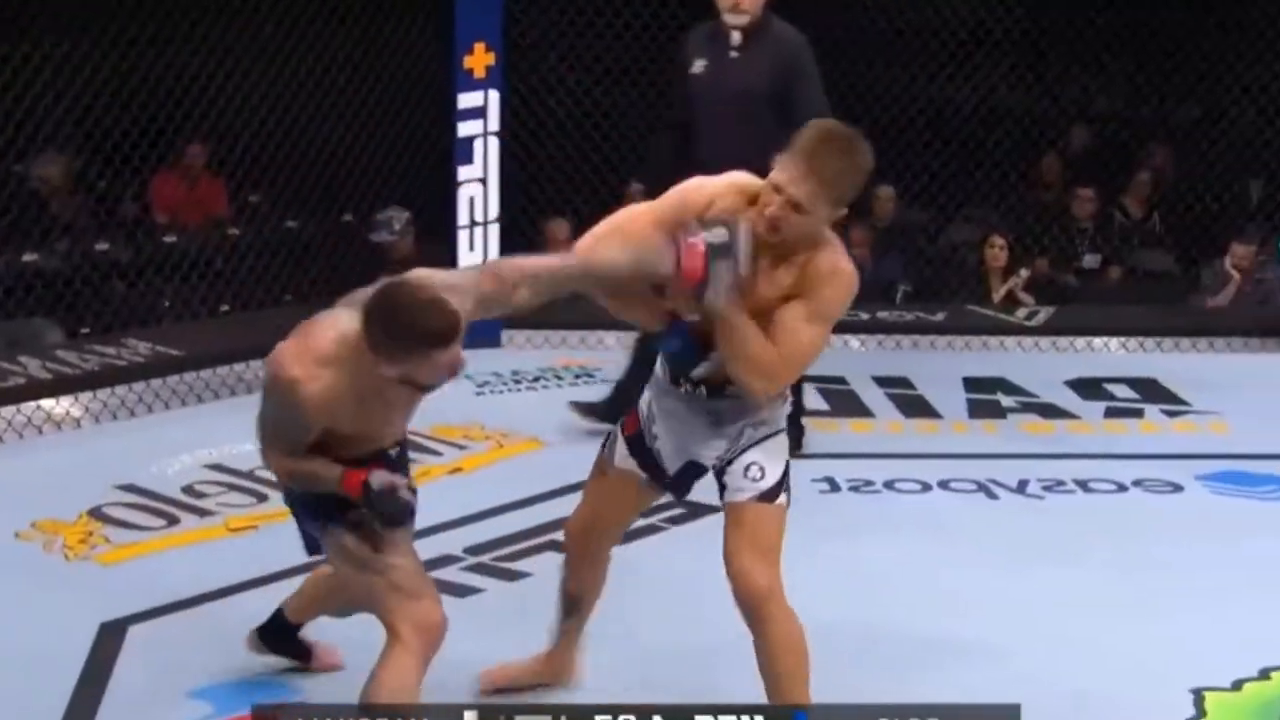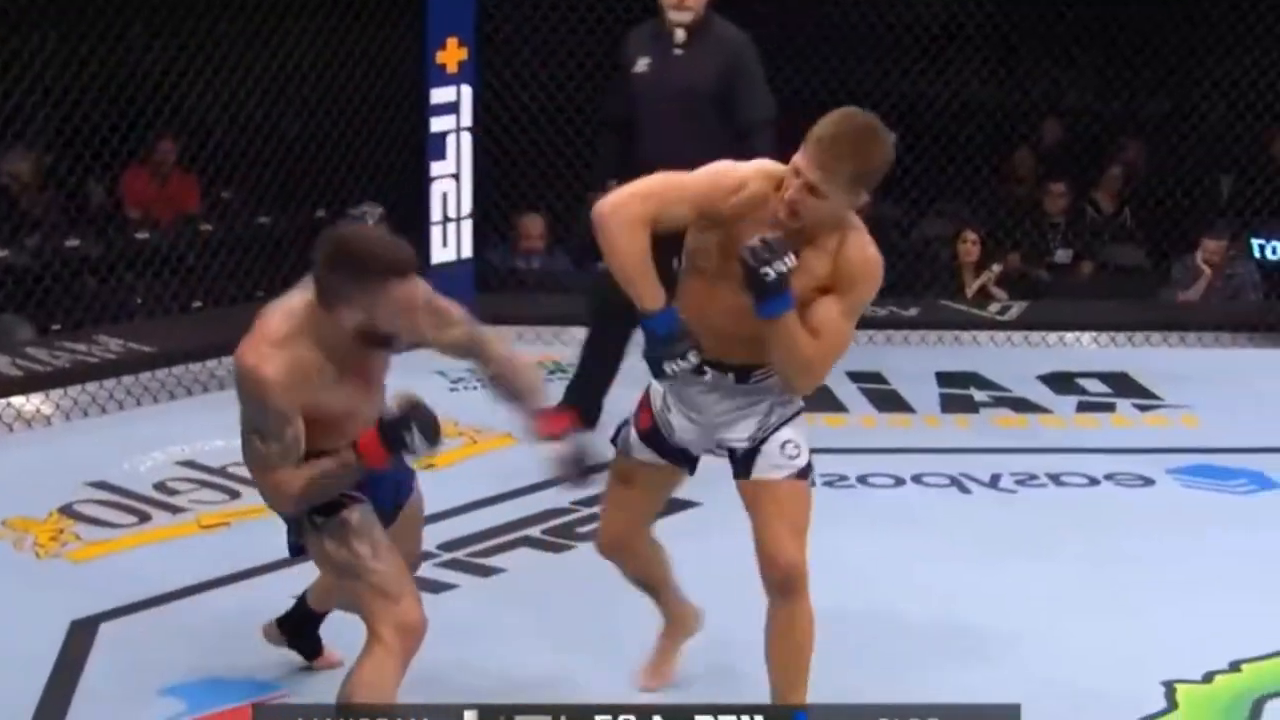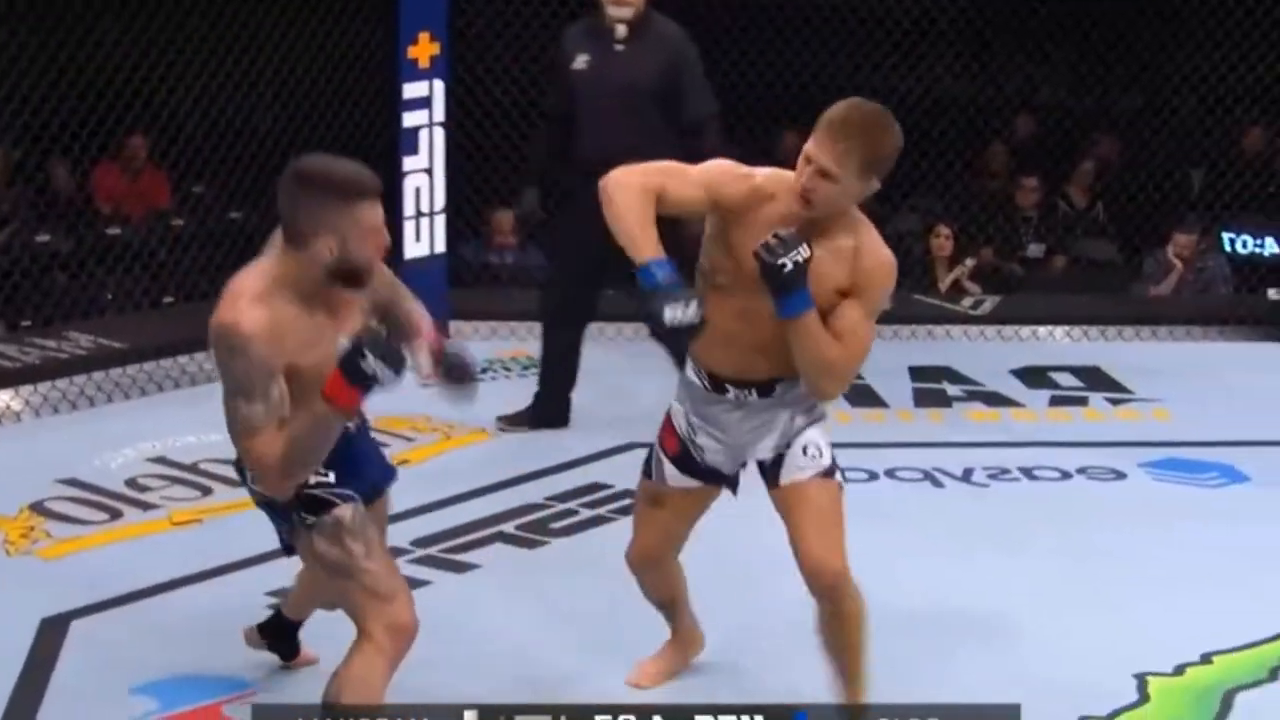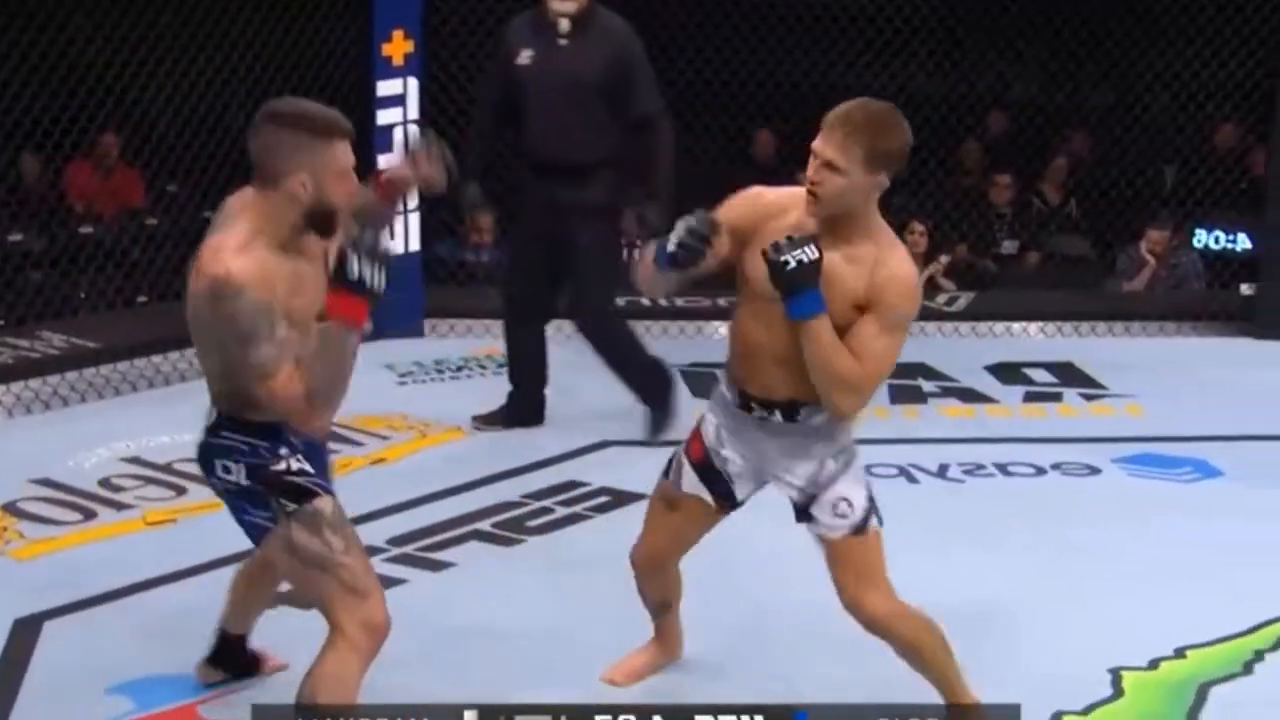
dt=0.1s
person 1, frame 1
left shoulder: (832, 275)
right shoulder: (710, 197)
left elbow: (765, 381)
left wrist: (719, 289)
right wrist: (675, 331)
left hip: (749, 421)
right hip: (673, 398)
left knee: (758, 589)
right knee: (585, 537)
right ankle: (560, 657)
person 1, frame 2
left shoulder: (858, 262)
right shoulder: (734, 186)
left elbow: (803, 375)
right elbow: (614, 213)
left wrist: (776, 299)
right wrist: (658, 318)
left hip: (766, 399)
right hip: (683, 382)
left knee: (785, 569)
right knee: (616, 538)
right ankle: (677, 617)
person 1, frame 3
left shoulder: (871, 260)
right shoulder: (739, 188)
left elbow: (834, 378)
right elbow: (622, 183)
left wrist: (797, 296)
right wrist: (659, 279)
left hip: (787, 413)
right hip: (704, 401)
left knee: (826, 572)
right knee: (647, 556)
left ankle: (856, 704)
right ankle: (685, 636)
person 1, frame 4
left shoulder: (893, 275)
right shoulder: (761, 208)
left elbow: (846, 400)
right elbow: (651, 281)
left wrist: (804, 300)
right wrist: (675, 256)
left hip: (818, 438)
right hip: (734, 420)
left knee: (874, 607)
right knee: (649, 556)
left ankle: (963, 703)
right ankle: (667, 640)
person 2, frame 1
left shoulder: (435, 297)
right shoulder: (300, 375)
left elbow: (553, 271)
right elbow: (278, 457)
left wrist: (675, 264)
right wrist: (358, 483)
left hip: (383, 456)
right hip: (331, 482)
left knee: (383, 570)
right knee: (420, 622)
left ankle: (277, 630)
person 2, frame 2
left shoulder: (400, 293)
right shoulder: (268, 366)
left elbow: (479, 344)
right elbow: (282, 491)
right wrist: (373, 453)
left hip: (368, 452)
right hip: (313, 485)
left knee: (400, 560)
right knee: (400, 624)
left ankle: (296, 626)
person 2, frame 3
left shoulder: (326, 255)
right shoulder: (246, 325)
left elbow: (396, 299)
right elbow: (278, 472)
left wrist: (428, 342)
right wrist: (345, 386)
left hip: (345, 438)
right hip: (300, 473)
left knee: (356, 558)
right knee: (391, 624)
left ankle: (279, 629)
person 2, frame 4
left shoulder: (262, 203)
right shoulder: (234, 278)
left elbow: (348, 236)
right elbow: (311, 416)
left wrist: (391, 187)
right wrist: (350, 303)
left hip: (287, 432)
right hip: (260, 453)
left knee: (290, 551)
right knee: (362, 620)
left ankle: (228, 655)
person 3, frame 1
left shoulder: (787, 47)
right shoulder: (698, 44)
right elbow: (678, 124)
right wrist: (650, 180)
left ankle: (785, 428)
right ankle: (623, 402)
person 3, frame 2
left shoulder: (731, 47)
right shoulder: (639, 42)
left elbow: (757, 132)
right elbow: (617, 123)
right wrist: (604, 182)
right knee: (611, 300)
right ankle: (581, 405)
person 3, frame 3
left shoulder: (670, 43)
right shoulder: (577, 41)
left elbow: (700, 126)
right elbow: (555, 119)
right wrist: (535, 182)
right hip: (587, 192)
right knee: (561, 300)
right ankle: (551, 404)
person 3, frame 4
left shoulder: (615, 37)
left elbow: (649, 120)
right elbow: (492, 110)
left wrist: (653, 194)
right wrist: (476, 175)
left hip: (595, 190)
right hip: (539, 187)
left knee: (588, 305)
right knee: (521, 298)
left ankle: (655, 389)
right ankle: (525, 402)
